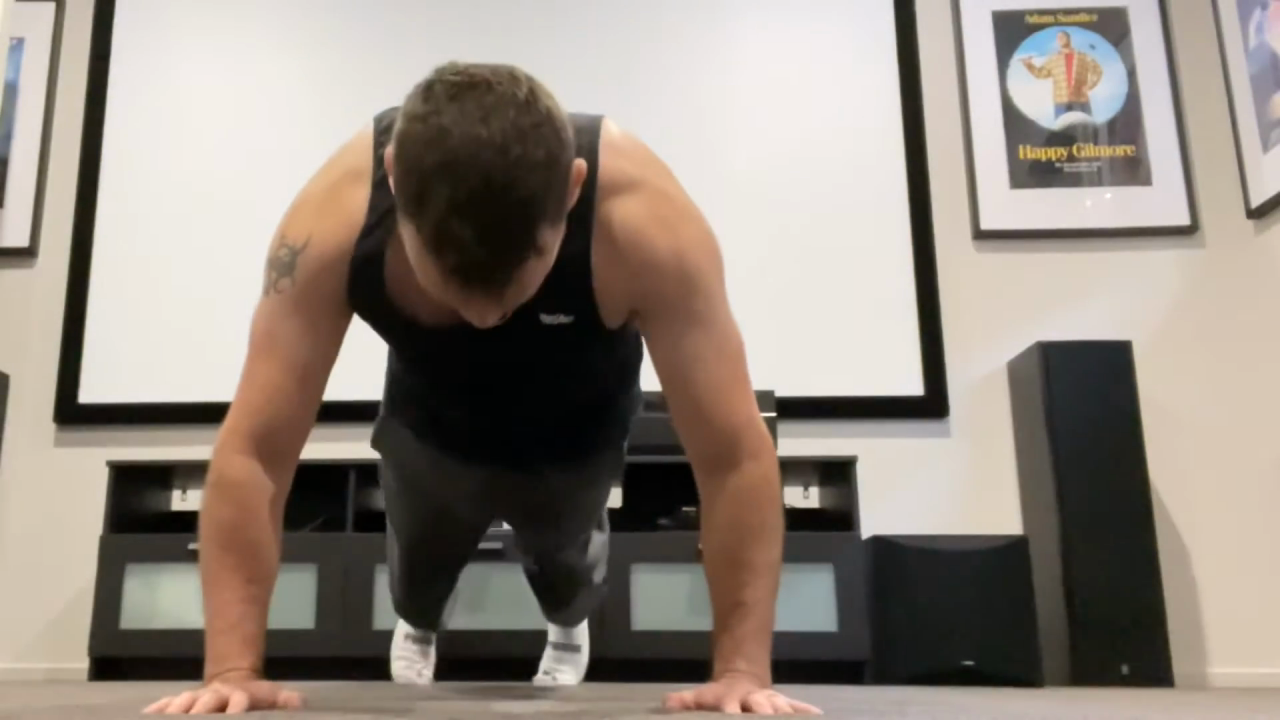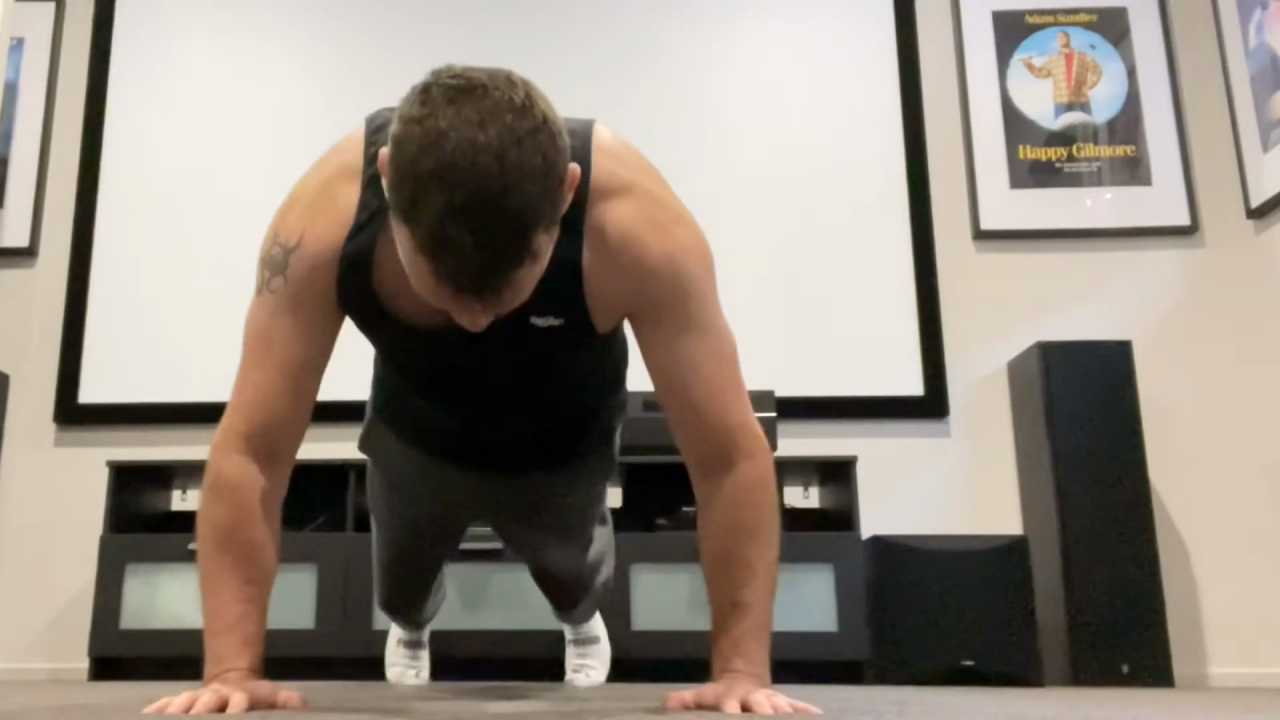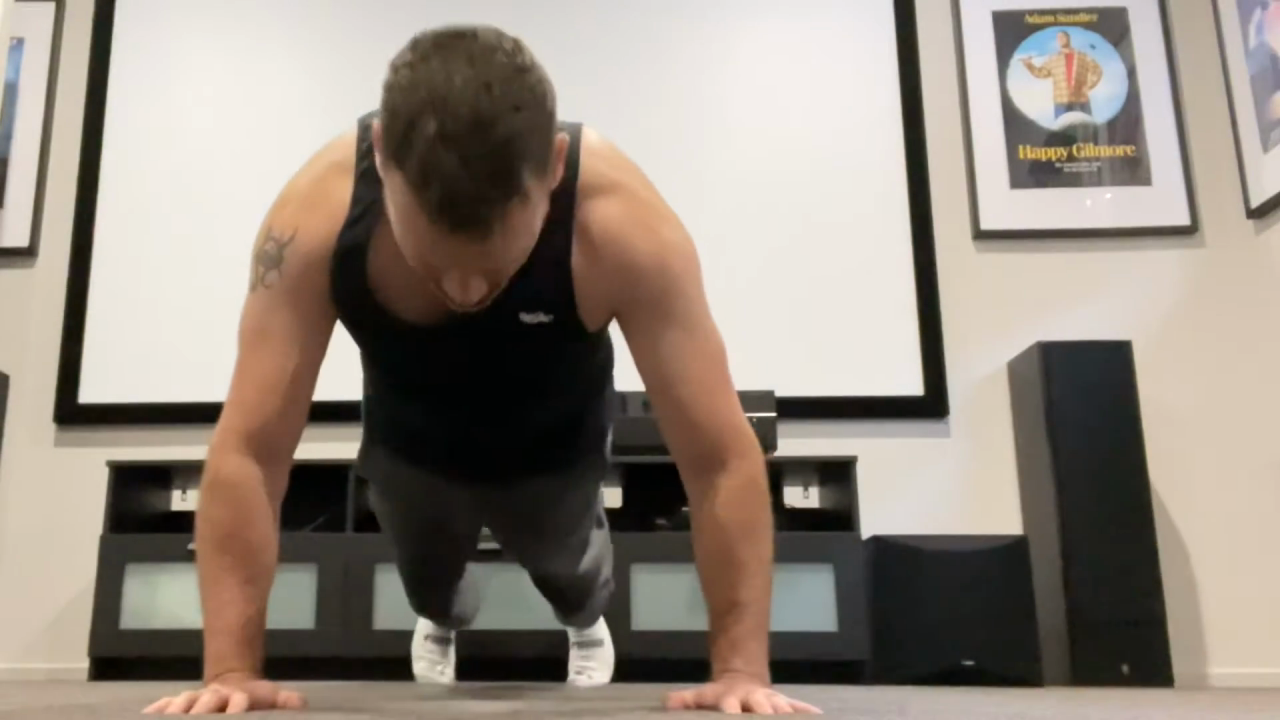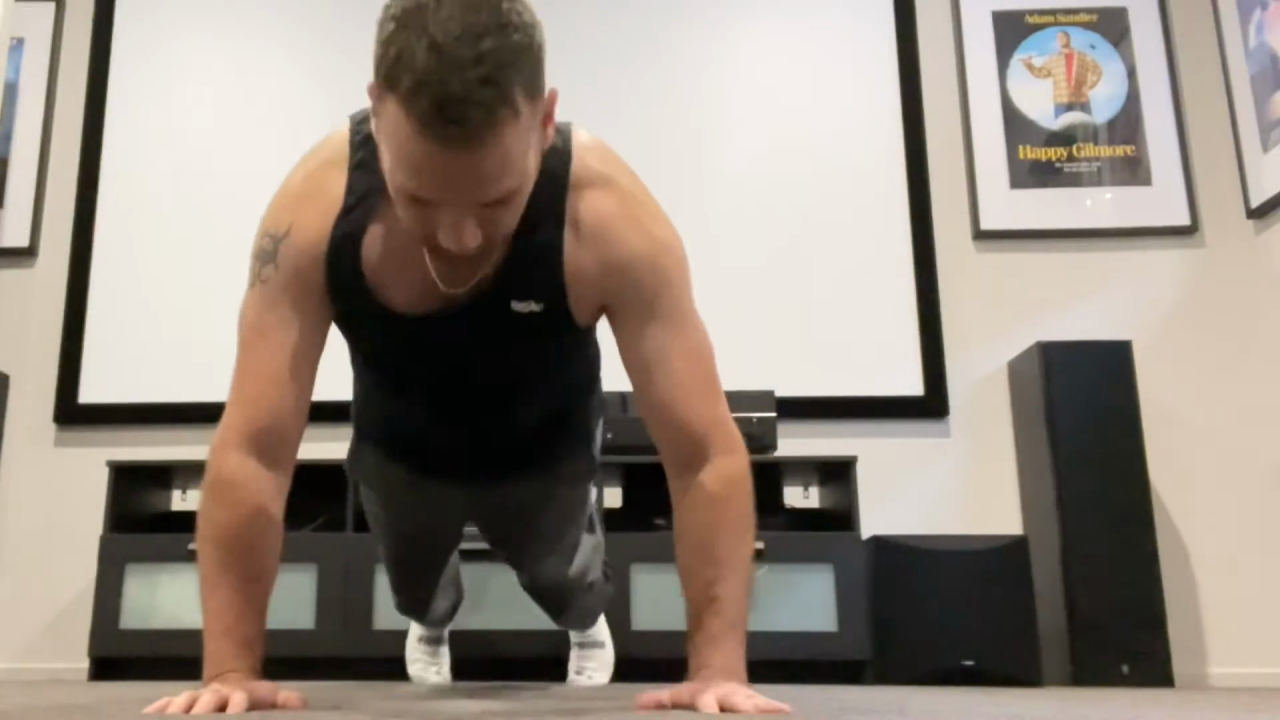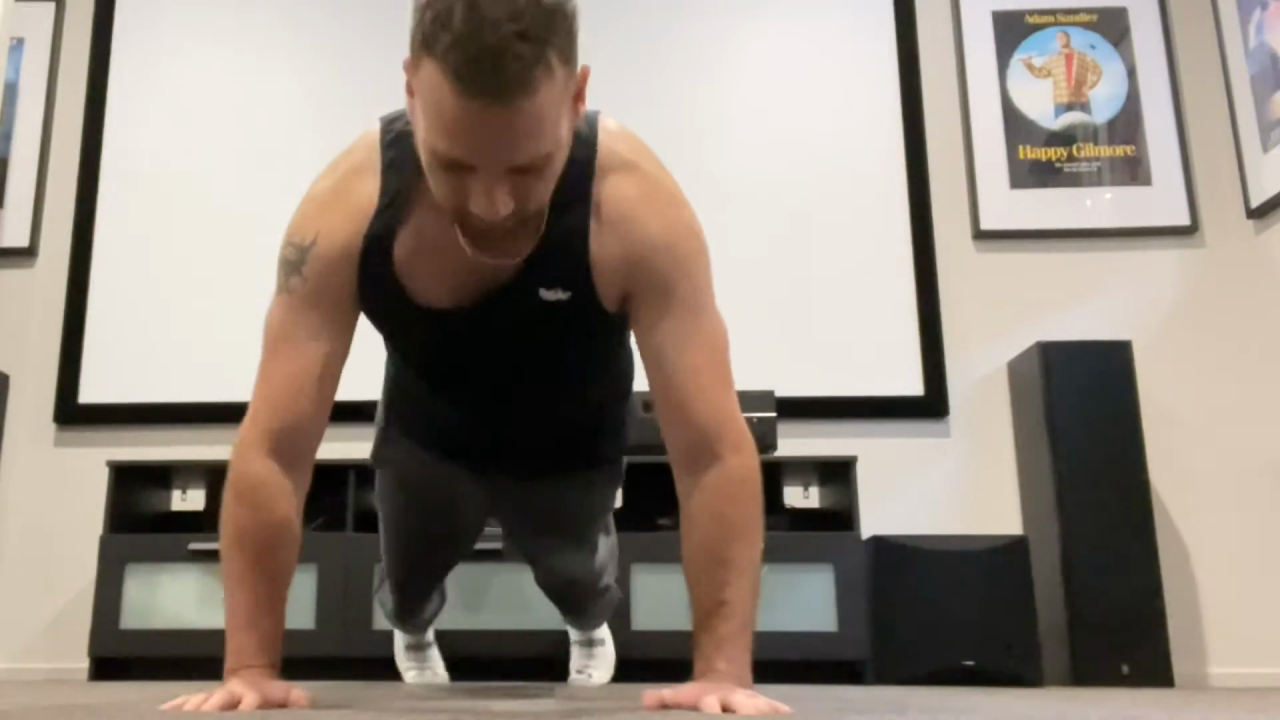
dt=0.3s
person 1, frame 1
left shoulder: (644, 218)
right shoulder: (338, 212)
left elbow: (734, 455)
right elbow: (254, 450)
left hip: (578, 433)
right hip: (427, 426)
left knee: (566, 559)
right knee: (419, 569)
left ankle: (567, 627)
right ankle: (417, 622)
person 1, frame 2
left shoulder: (633, 222)
right shoulder: (328, 213)
left elbow: (731, 457)
right elbow: (249, 451)
left hip: (565, 439)
right hip: (413, 431)
left knee: (571, 565)
right knee: (404, 578)
left ankle: (582, 621)
right ankle: (410, 623)
person 1, frame 3
left shoulder: (621, 223)
right shoulder: (319, 211)
left elbow: (719, 458)
right elbow: (248, 452)
left hip: (555, 451)
right hip: (407, 445)
left knee: (569, 570)
right knee: (428, 575)
left ankle: (586, 625)
right ankle: (443, 620)
person 1, frame 4
left shoulder: (608, 215)
right shoulder: (317, 202)
left elbow: (706, 455)
right elbow: (250, 452)
left hip: (543, 447)
right hip: (396, 446)
left knee: (560, 575)
right knee: (414, 575)
left ankle: (587, 627)
right ankle: (430, 623)
person 1, frame 5
left shoulder: (635, 204)
right shoulder: (347, 205)
left elbow: (714, 452)
right elbow: (273, 453)
left hip: (572, 449)
right hip: (423, 439)
left knee: (576, 579)
right knee: (409, 579)
left ankle: (589, 629)
right ankle: (413, 632)
